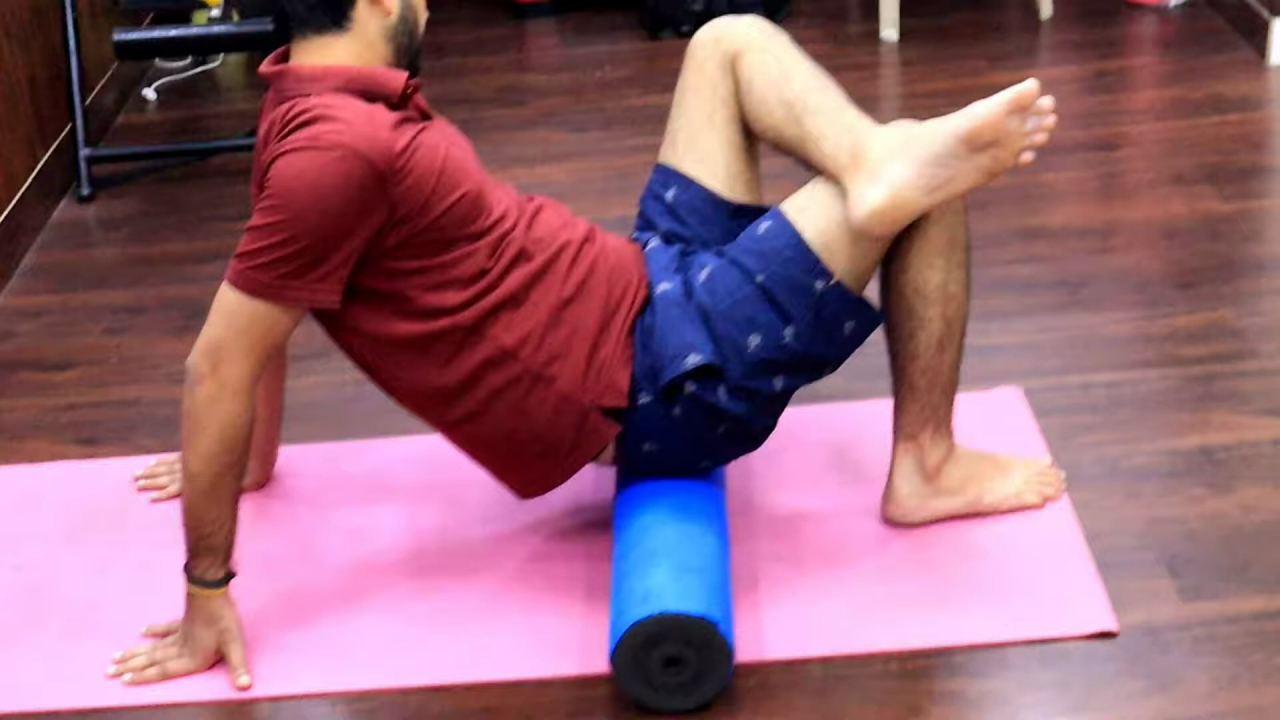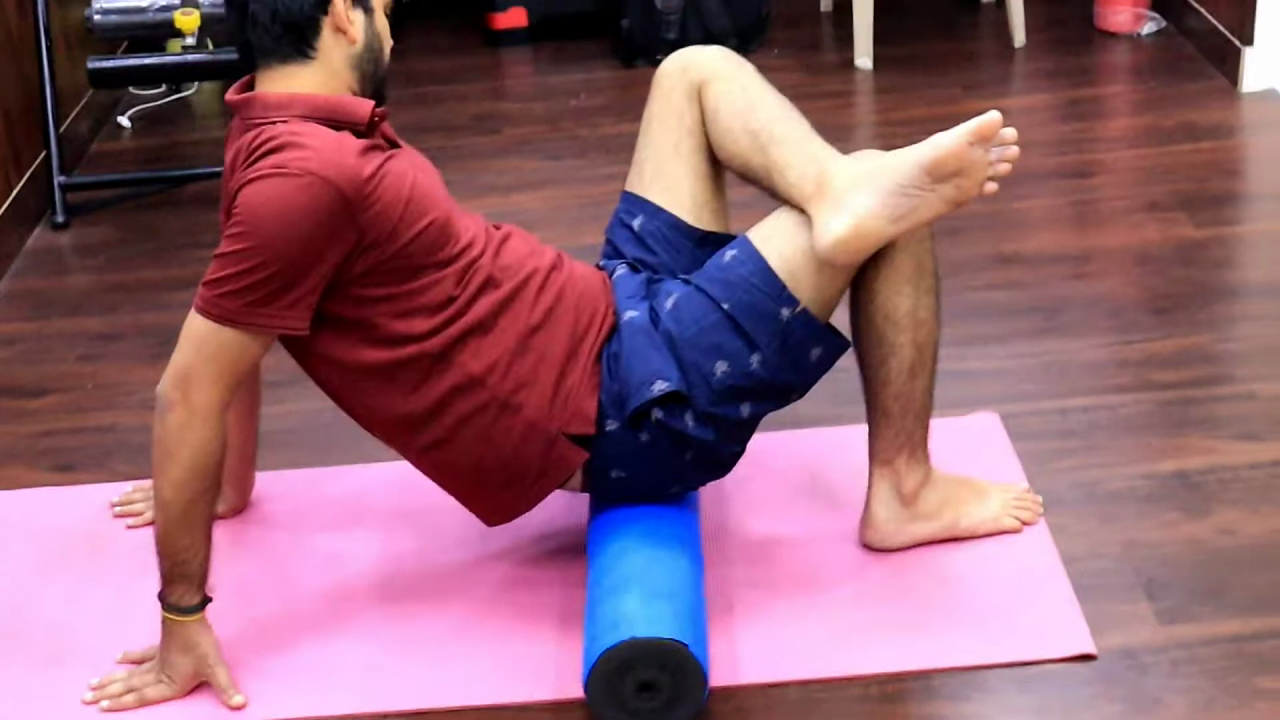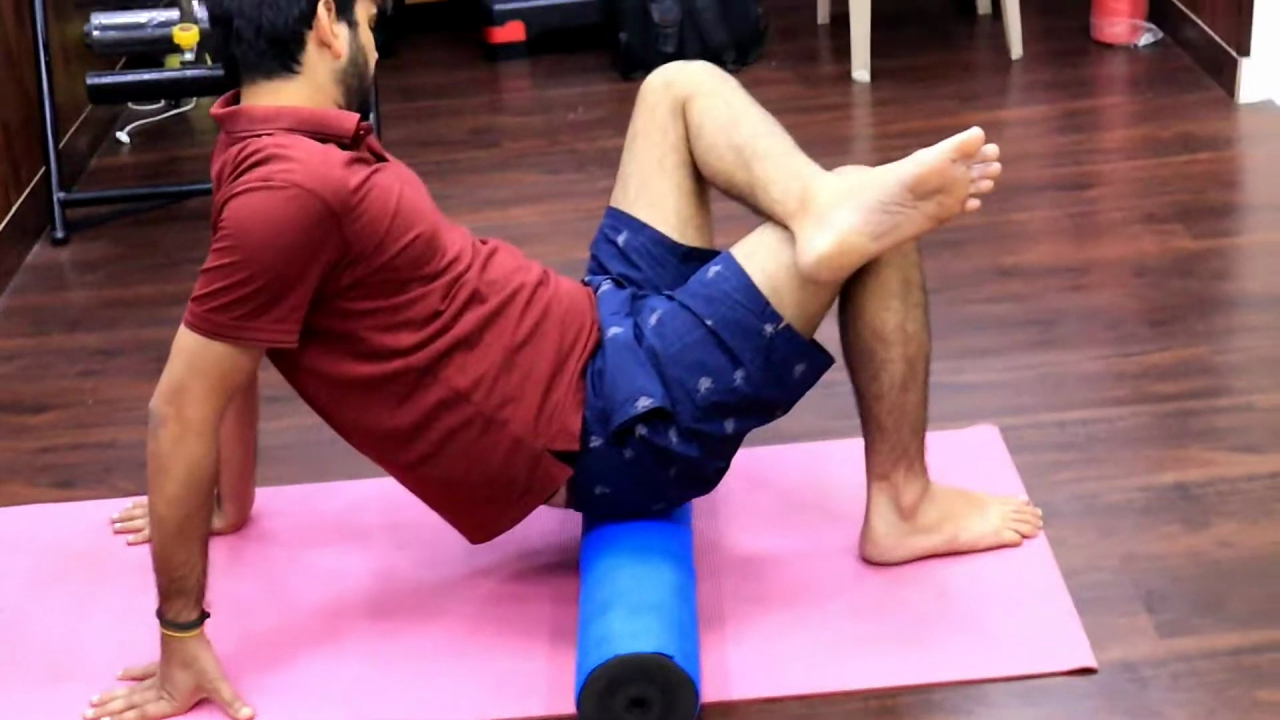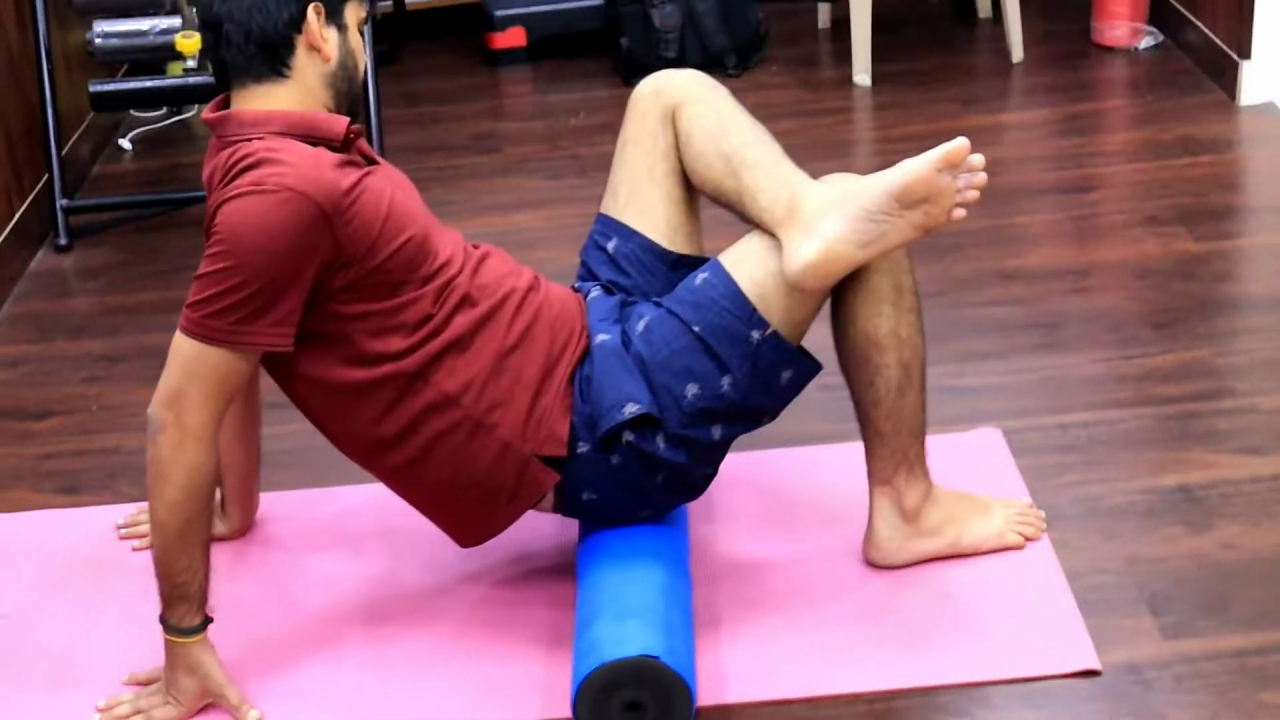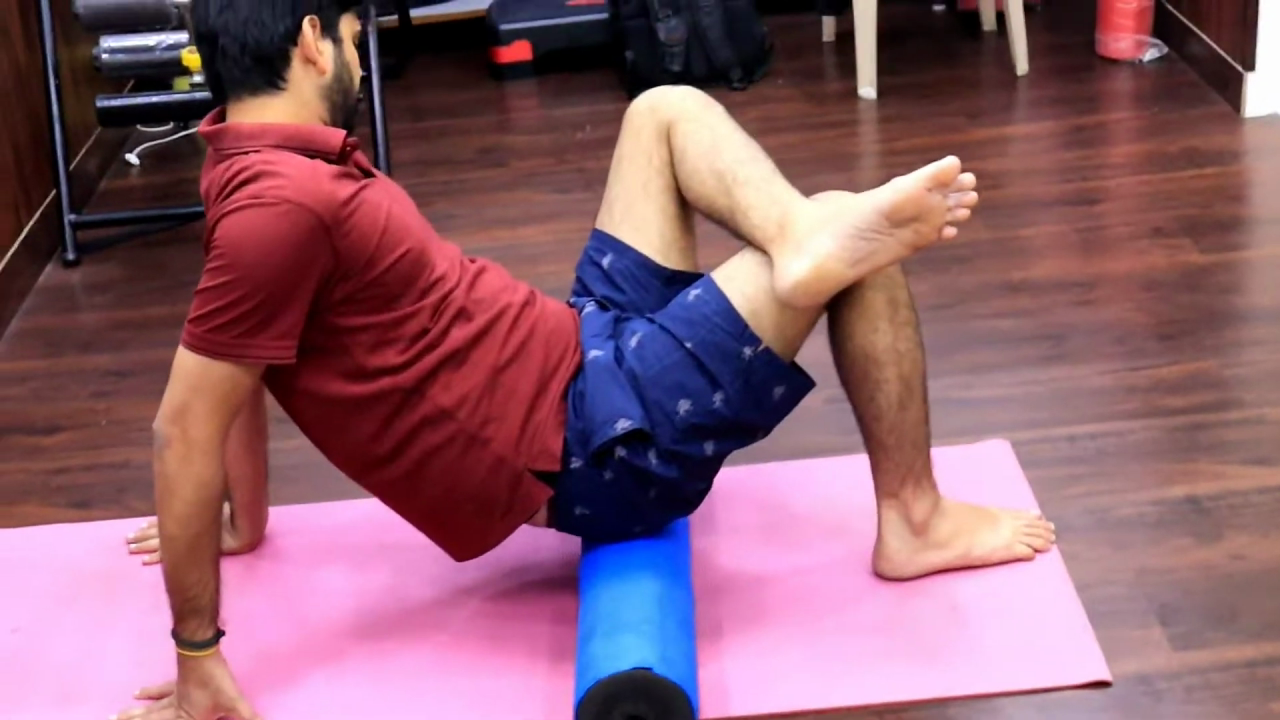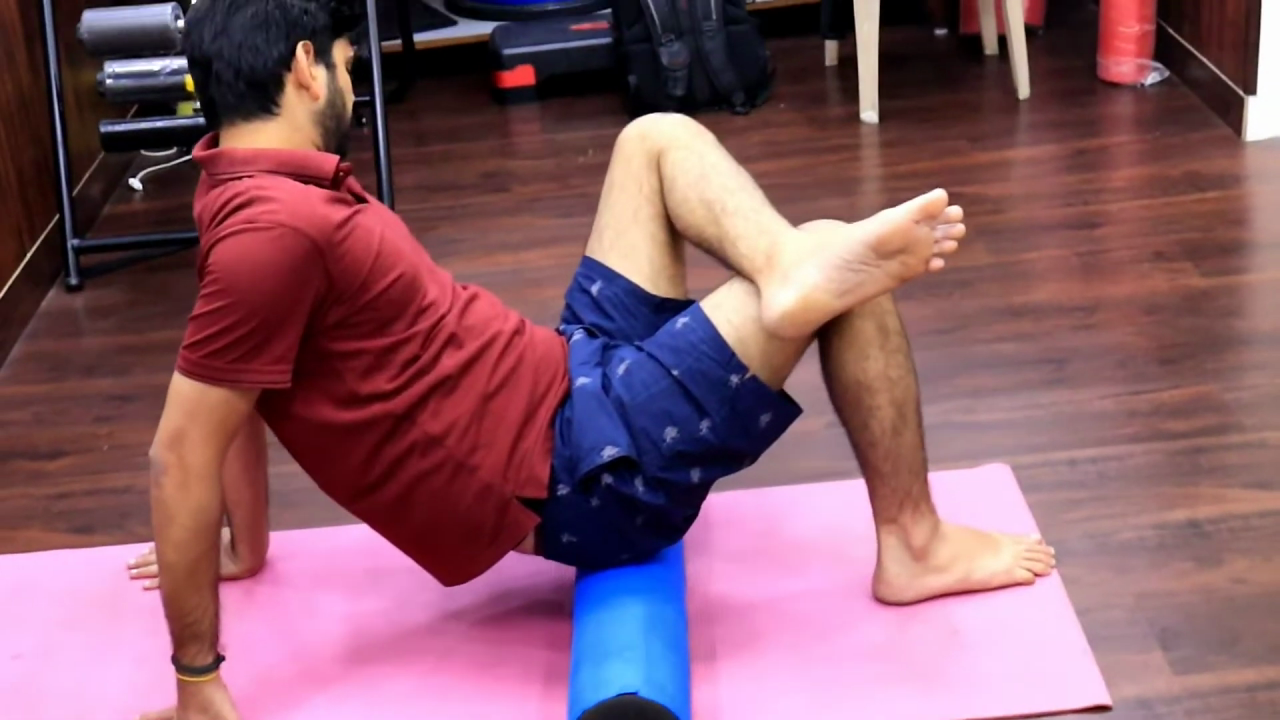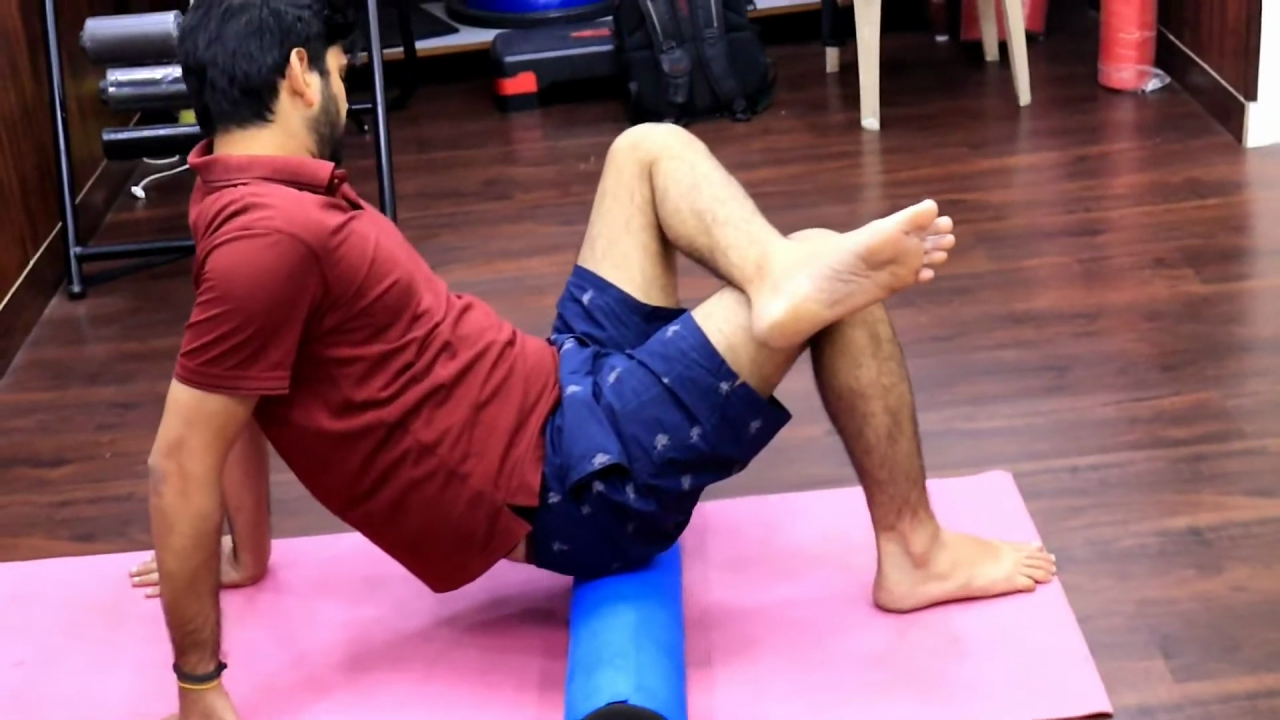
dt=0.1s
person 1, frame 1
left shoulder: (320, 100)
right shoulder: (339, 145)
left elbow: (262, 313)
right elbow: (220, 365)
left wrist: (256, 461)
right wrist: (206, 596)
left hip: (639, 287)
right hip: (655, 378)
right knee: (919, 172)
left ankle: (873, 167)
right ankle: (930, 466)
person 1, frame 2
left shoulder: (287, 128)
right shoulder: (306, 173)
left elbow: (234, 339)
right elbow: (190, 394)
left wrist: (231, 490)
right wrist: (182, 626)
left hip: (614, 311)
right hip: (627, 406)
right knee: (886, 197)
left ankle: (843, 199)
right ankle: (907, 491)
person 1, frame 3
left shoulder: (271, 143)
right shoulder: (296, 186)
left elbow: (231, 366)
right elbow: (179, 410)
left wrist: (232, 503)
right wrist: (181, 640)
left hip: (593, 335)
right hip: (608, 421)
left knee: (684, 87)
right knee: (870, 220)
left ankle: (820, 215)
right ankle: (906, 506)
person 1, frame 4
left shoulder: (264, 148)
right shoulder: (285, 190)
left elbow: (229, 368)
right elbow: (178, 416)
left wrist: (234, 509)
left hip: (590, 336)
right hip: (600, 430)
left knee: (670, 96)
right knee: (860, 228)
left ankle: (810, 225)
right ankle: (908, 508)
person 1, frame 5
left shoulder: (261, 162)
right shoulder: (285, 202)
left elbow: (241, 370)
right elbow: (186, 426)
left wrist: (246, 521)
left hip: (579, 356)
right hip: (590, 445)
left knee: (670, 112)
right knee: (848, 231)
left ankle: (800, 252)
right ankle: (917, 521)
person 1, frame 6
left shoulder: (257, 187)
right shoulder: (277, 228)
left elbow: (241, 401)
right elbow: (181, 457)
left wrist: (246, 546)
left hip: (577, 377)
right hip: (588, 471)
left knee: (657, 141)
right knee: (840, 270)
left ankle: (792, 277)
right ankle: (914, 546)
person 1, frame 7
left shoulder: (252, 194)
right shoulder: (274, 234)
left elbow: (244, 409)
right elbow: (179, 464)
left wrist: (250, 551)
left hip: (562, 391)
right hip: (571, 475)
left knee: (652, 150)
right knee: (836, 277)
left ankle: (777, 279)
right ankle: (917, 551)
